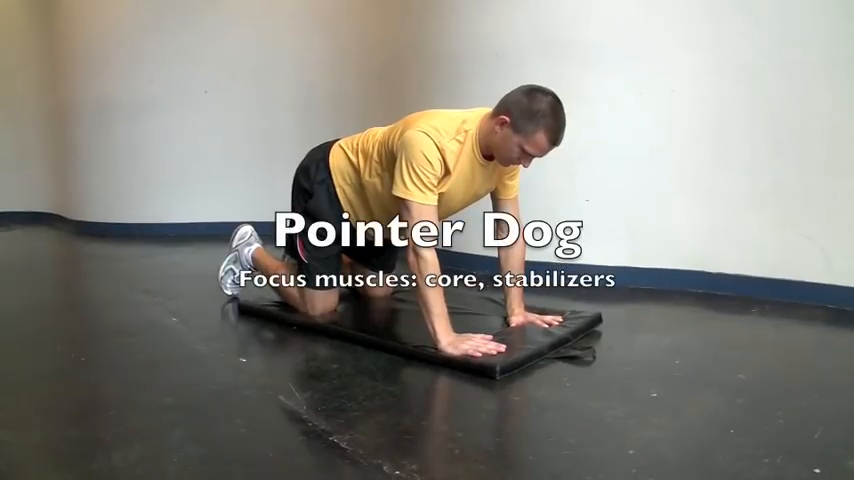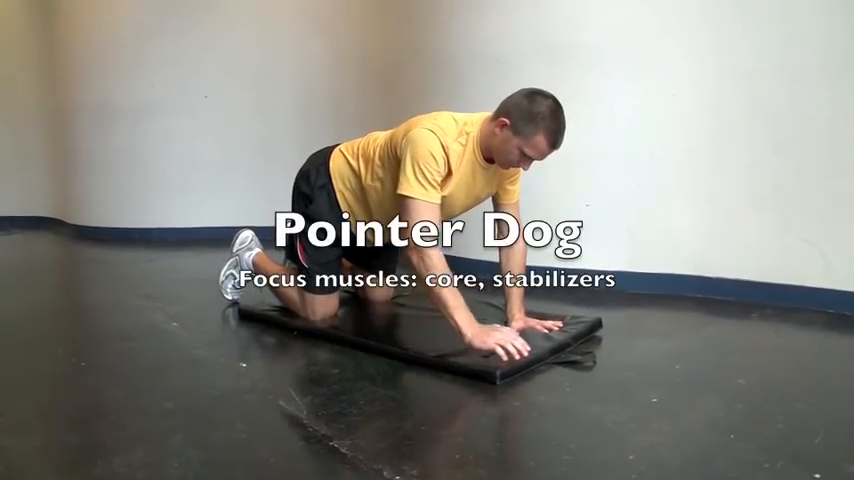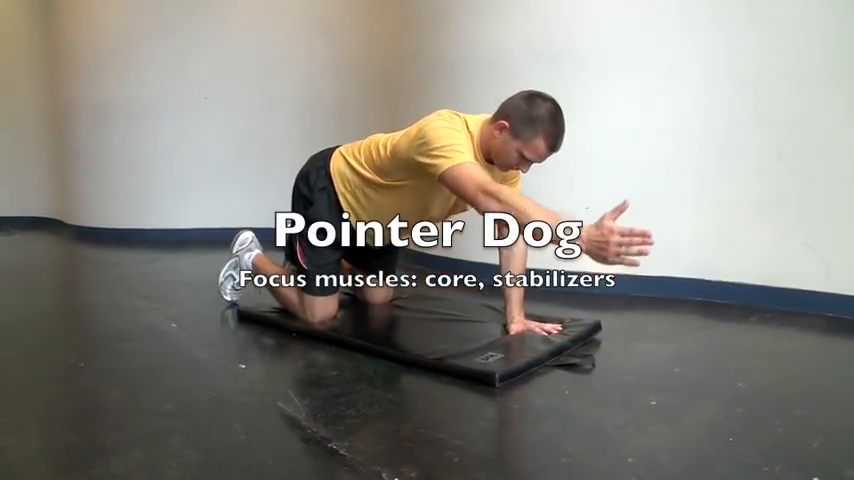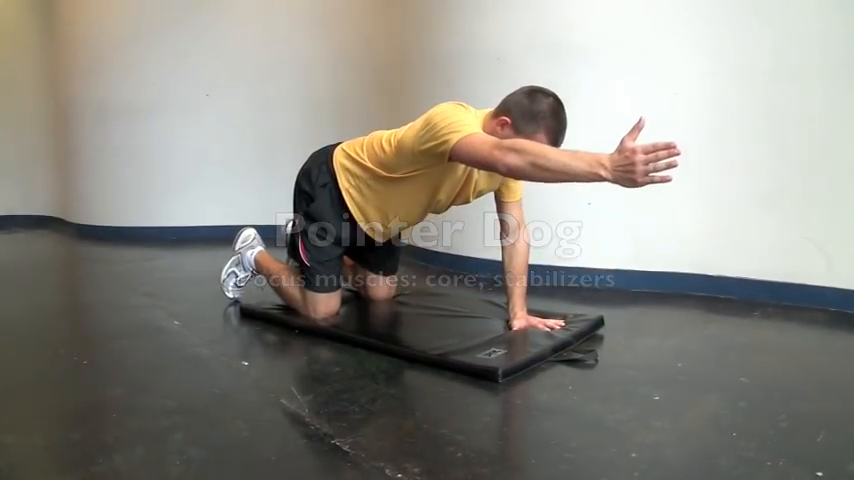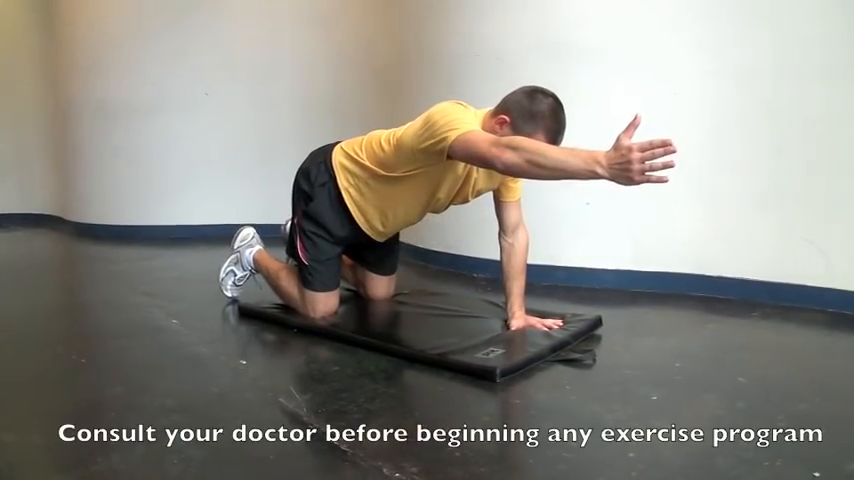
dt=1s
person 1, frame 1
left shoulder: (507, 145)
right shoulder: (429, 141)
left elbow: (510, 230)
right elbow: (420, 246)
left wrist: (516, 309)
right wrist: (445, 336)
left hip: (377, 206)
right hip: (330, 184)
left knee: (378, 293)
right knee: (319, 307)
left ankle: (314, 254)
right ankle: (252, 253)
person 1, frame 2
left shoulder: (508, 149)
right shoulder: (432, 141)
left elbow: (511, 233)
right elbow: (422, 246)
left wrist: (516, 313)
right wrist: (471, 329)
left hip: (379, 210)
right hip: (330, 190)
left knee: (378, 297)
right knee: (319, 312)
right ankle: (252, 258)
person 1, frame 3
left shoulder: (508, 149)
right shoulder: (444, 134)
left elbow: (510, 233)
right elbow: (490, 200)
left wrist: (515, 316)
right wrist: (584, 238)
left hip: (376, 215)
right hip: (329, 190)
left knee: (378, 299)
right knee: (318, 314)
left ankle: (334, 264)
right ankle: (252, 258)
person 1, frame 4
left shoulder: (503, 149)
right shoulder: (451, 122)
left elbow: (514, 233)
right elbow: (509, 159)
left wrist: (517, 311)
right wrist: (608, 167)
left hip: (377, 214)
right hip: (331, 188)
left knee: (381, 294)
right knee: (321, 311)
left ankle: (317, 250)
right ankle: (254, 255)
person 1, frame 5
left shoulder: (503, 149)
right shoulder: (451, 120)
left elbow: (513, 232)
right elbow: (507, 157)
left wrist: (516, 310)
right wrist: (605, 164)
left hip: (376, 213)
right hip: (330, 187)
left knee: (379, 294)
right knee: (319, 309)
left ankle: (309, 245)
right ankle: (253, 254)
